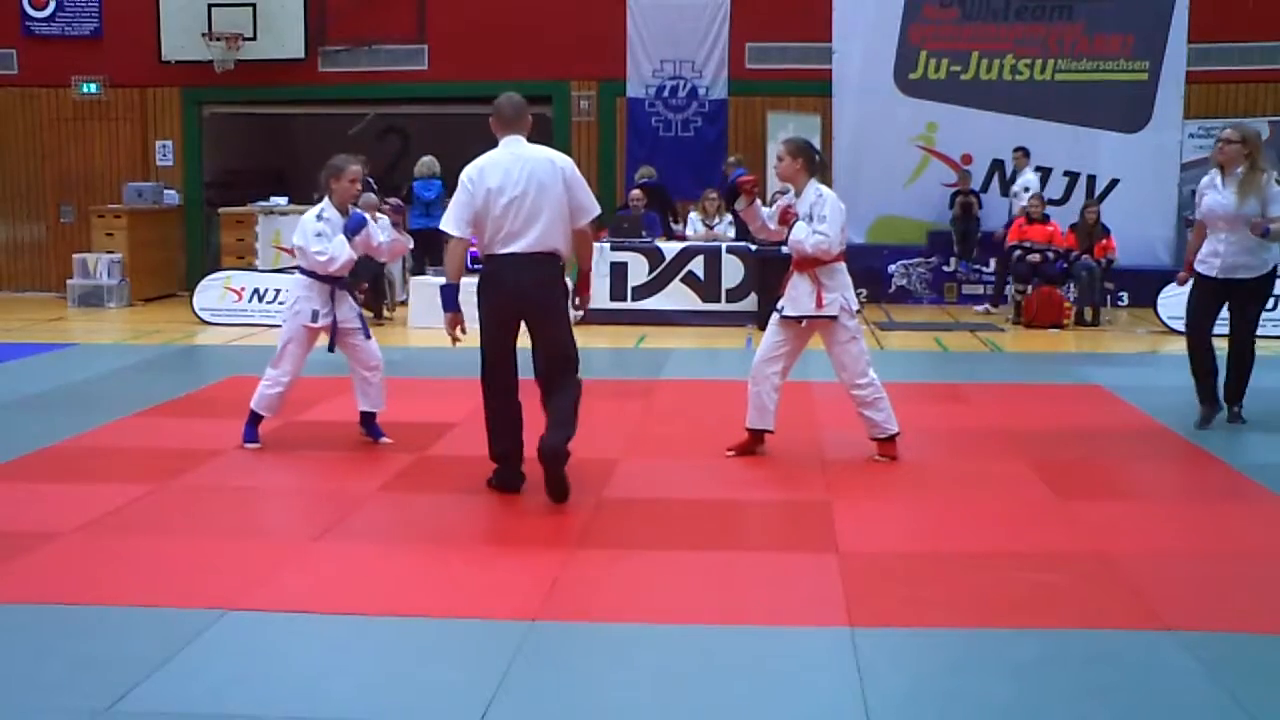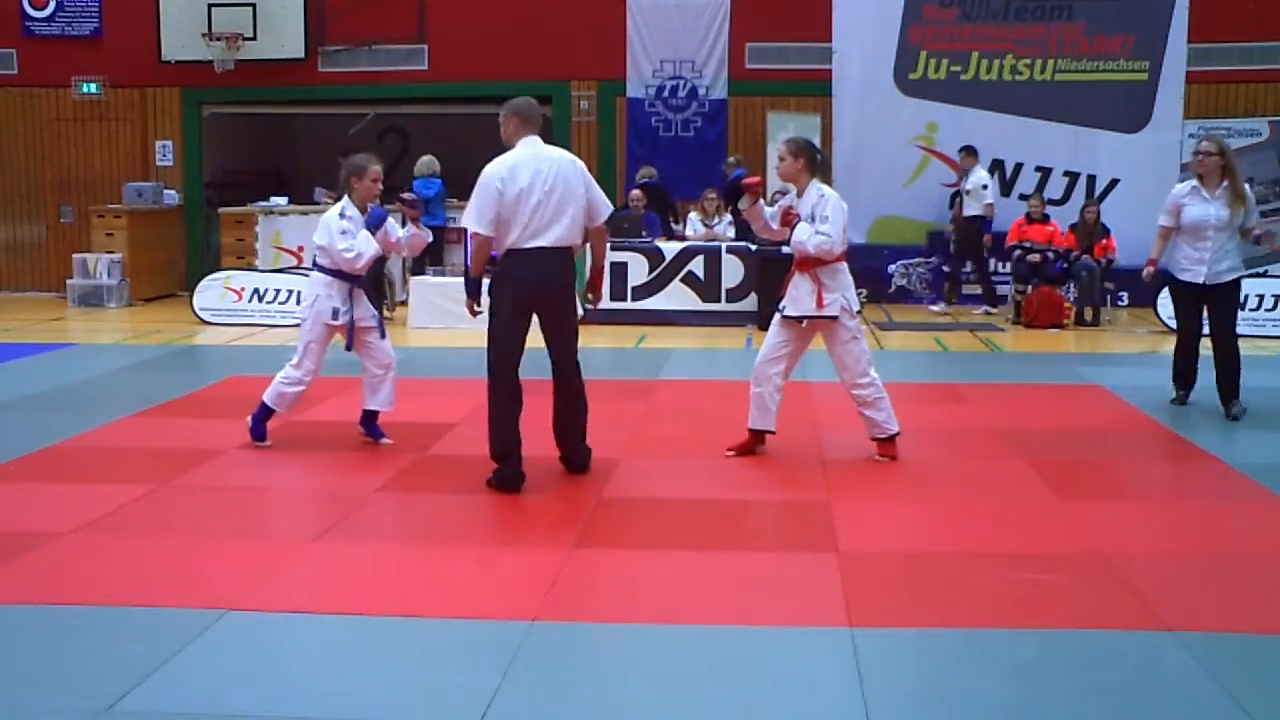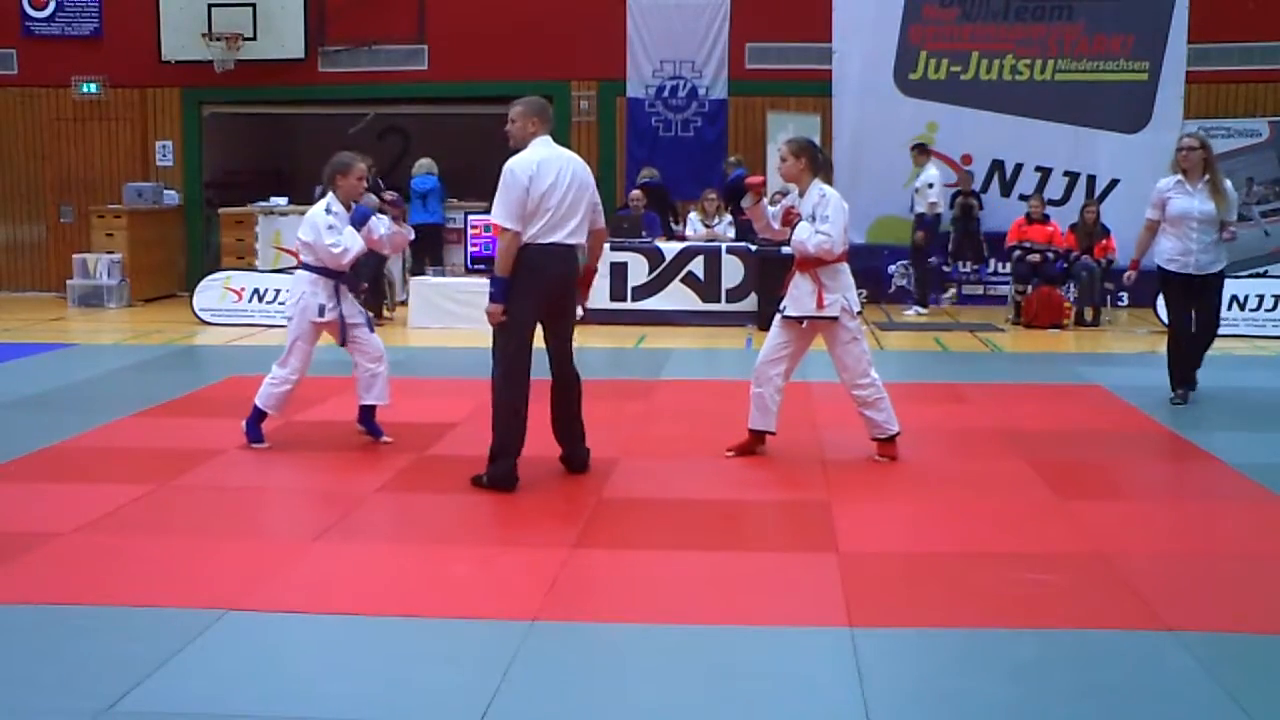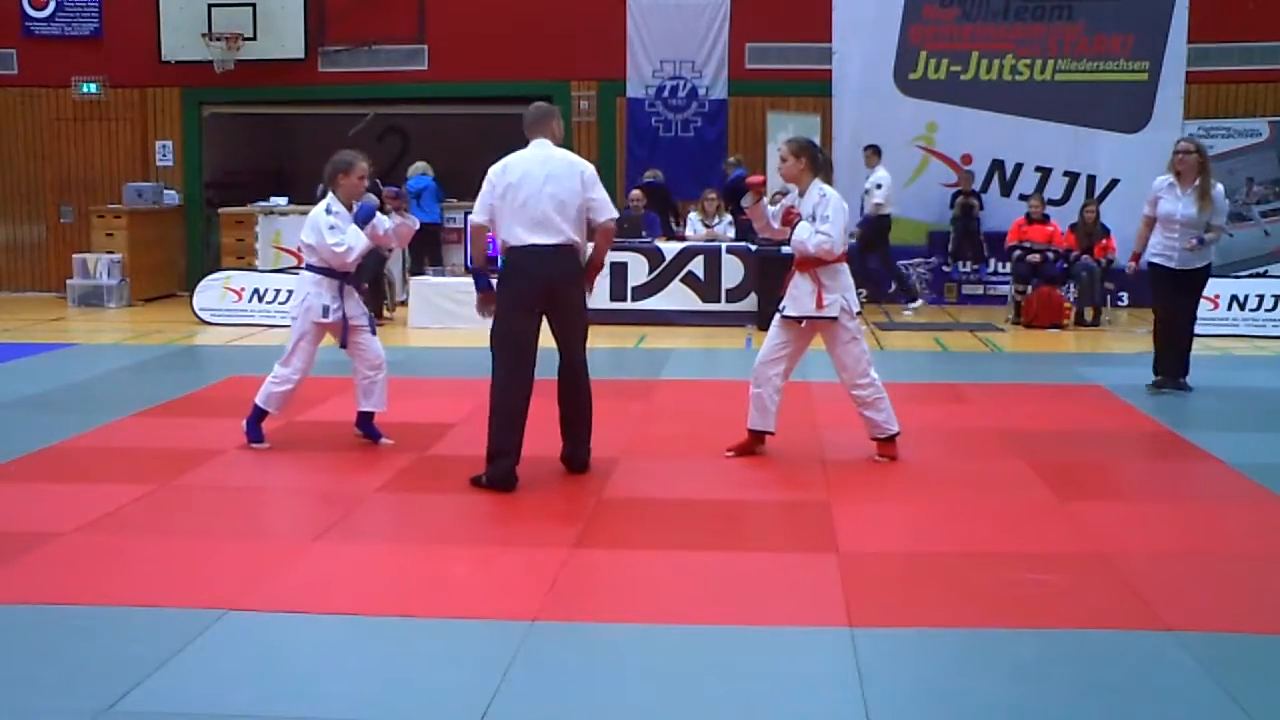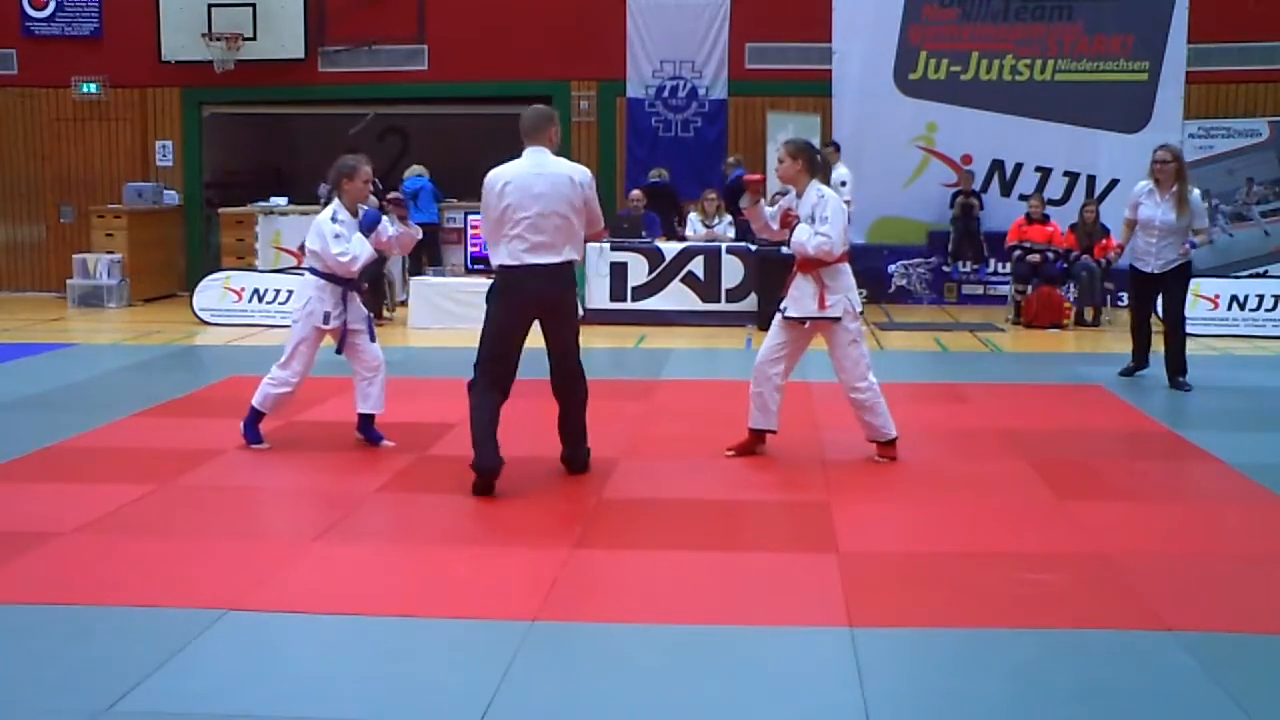
dt=0.4s
person 1, frame 1
left shoulder: (477, 171)
right shoulder: (558, 163)
left elbow: (458, 240)
right elbow: (583, 230)
left wrist: (450, 300)
right wrist: (583, 279)
left hip: (498, 278)
right hip: (545, 276)
left knee: (499, 377)
right knee: (560, 372)
left ankle: (508, 469)
right ankle: (554, 445)
person 1, frame 2
left shoulder: (498, 169)
right shoulder: (571, 164)
left elbow: (482, 237)
right elbow: (598, 227)
left wrist: (473, 283)
right wrist: (596, 275)
left hip: (515, 271)
right hip: (559, 269)
left knee: (503, 371)
right knee: (565, 364)
left ankle: (508, 468)
right ankle: (575, 454)
person 1, frame 3
left shoulder: (520, 165)
right shoulder: (579, 165)
left elbow: (510, 235)
right elbow: (598, 230)
left wrist: (497, 292)
right wrist: (585, 276)
left hip: (530, 267)
right hip: (565, 267)
left knee: (511, 369)
right knee: (562, 360)
left ankle: (502, 469)
right ankle: (575, 453)
person 1, frame 4
left shoulder: (503, 168)
right shoulder: (579, 166)
left elbow: (478, 229)
right elbow: (606, 227)
left wrist: (482, 283)
right wrist: (591, 269)
left hip: (520, 268)
right hip: (564, 267)
left knee: (512, 369)
right knee: (573, 362)
left ankle: (502, 468)
right ankle: (577, 454)
person 1, frame 5
left shoulder: (496, 178)
right shoulder: (579, 176)
right elbow: (595, 232)
left hip: (512, 283)
right hip: (558, 281)
left knee: (490, 376)
right knee: (567, 369)
left ankle: (486, 461)
right ankle: (576, 453)
person 2, frame 1
left shoulder: (825, 199)
right shoulder: (790, 201)
left elbow: (826, 246)
right elbow: (764, 229)
left wrist: (794, 226)
right wrist: (749, 201)
left hip: (829, 291)
right hip: (798, 289)
left knee: (856, 372)
right knee: (765, 364)
left ankle: (886, 436)
right ankle: (756, 436)
person 2, frame 2
left shoulder: (827, 198)
right shoulder: (793, 200)
left elbow: (829, 246)
right elbow: (767, 229)
left wrist: (796, 226)
right wrist: (752, 201)
left hip: (831, 291)
right hip: (800, 289)
left knee: (857, 371)
right knee: (767, 365)
left ankle: (886, 436)
right ankle: (756, 436)
person 2, frame 3
left shoulder: (828, 199)
right shoulder: (795, 200)
left elbow: (830, 246)
right elbow: (768, 228)
left wrist: (797, 226)
right wrist: (755, 200)
left hip: (831, 291)
right hip: (801, 289)
left knee: (857, 372)
right knee: (768, 364)
left ankle: (886, 436)
right ankle: (757, 436)
person 2, frame 4
left shoulder: (828, 199)
right shoulder: (795, 199)
left elbow: (830, 246)
right elbow: (767, 227)
left wrist: (797, 226)
right wrist: (756, 199)
left hip: (830, 291)
right hip: (800, 289)
left knee: (857, 371)
right knee: (767, 364)
left ankle: (886, 436)
right ankle: (756, 436)
person 2, frame 5
left shoulder: (827, 199)
right shoulder: (793, 200)
left elbow: (829, 247)
right elbow: (765, 227)
left wrist: (795, 229)
right wrist: (753, 199)
left hip: (832, 292)
right hip: (802, 290)
left knee: (855, 374)
right knee: (768, 364)
left ankle: (885, 439)
right ankle: (757, 436)
person 3, frame 1
left shoulder: (358, 219)
right shoulder: (313, 219)
left elbow: (386, 252)
right elbow: (324, 262)
right wrist: (348, 236)
left hip: (339, 297)
right hip: (308, 296)
left knee: (370, 360)
right knee: (284, 367)
left ankle: (369, 423)
right ankle: (252, 424)
person 3, frame 2
left shoulder: (374, 216)
right shoulder: (336, 218)
left elbow: (407, 246)
right elbow: (352, 260)
left wrist: (414, 221)
right wrist: (371, 231)
left hip: (353, 296)
right hip: (326, 294)
left knee: (382, 359)
right knee: (304, 367)
left ankle: (369, 422)
right ankle: (259, 419)
person 3, frame 3
left shoulder: (356, 213)
right shoulder: (320, 214)
left elbow: (389, 245)
right elbow: (337, 255)
right wrist: (355, 227)
left hip: (339, 293)
right hip: (312, 293)
left knee: (372, 352)
right knee: (292, 365)
left ankle: (367, 419)
right ankle: (253, 423)
person 3, frame 4
left shoulder: (359, 211)
right shoulder: (322, 215)
left elbow: (395, 239)
right elbow: (342, 255)
right wrist: (360, 225)
left hip: (345, 294)
right hip: (317, 293)
left knee: (373, 358)
right knee: (295, 365)
left ankle: (365, 423)
right ankle: (254, 422)
person 3, frame 5
left shoulder: (365, 215)
right shoulder: (327, 221)
left elbow: (399, 245)
right elbow: (345, 263)
left wrist: (402, 219)
right wrist: (365, 234)
left hip: (346, 299)
right hip: (318, 297)
left knee: (372, 362)
right knee: (292, 367)
left ankle: (366, 428)
right ankle: (251, 423)
person 4, frame 1
right shoulder: (1208, 183)
right wrist: (1187, 267)
left hip: (1255, 274)
right hip: (1210, 271)
left knee: (1242, 339)
right knee: (1196, 332)
left ankle: (1234, 402)
right ankle: (1208, 401)
person 4, frame 2
left shoulder: (1241, 194)
right shoulder: (1181, 192)
left elbow: (1246, 232)
right elbow: (1163, 235)
left wrist: (1261, 238)
right wrist: (1152, 263)
left hip: (1226, 277)
right hip: (1185, 276)
left knee: (1225, 337)
right knee: (1188, 336)
left ankle: (1231, 399)
right ankle: (1182, 388)
person 4, frame 3
left shoulder: (1223, 188)
right shoulder: (1165, 186)
left elbow: (1228, 226)
right elbow: (1149, 229)
left wrist: (1229, 234)
right wrist: (1134, 265)
left hip: (1211, 268)
right hip: (1173, 267)
left knee: (1208, 325)
right knee: (1179, 327)
left ankle: (1190, 370)
right ankle: (1180, 386)
person 4, frame 4
left shoulder: (1214, 191)
right shoulder: (1160, 185)
left elbow: (1216, 231)
right elbow: (1147, 224)
left wrist: (1202, 241)
right wrist: (1135, 256)
left hip: (1196, 266)
right hip: (1161, 261)
left knee: (1185, 320)
right knee: (1164, 316)
left ankle: (1178, 374)
right ankle: (1162, 374)
person 4, frame 5
left shoulder: (1191, 196)
right shoulder: (1141, 190)
left elbow: (1202, 234)
right elbow: (1129, 224)
left wrist: (1192, 244)
right wrist: (1121, 246)
left hip: (1175, 267)
right hip: (1141, 264)
left knee: (1174, 319)
right knee: (1139, 315)
left ankle: (1177, 374)
right ankle: (1139, 360)
